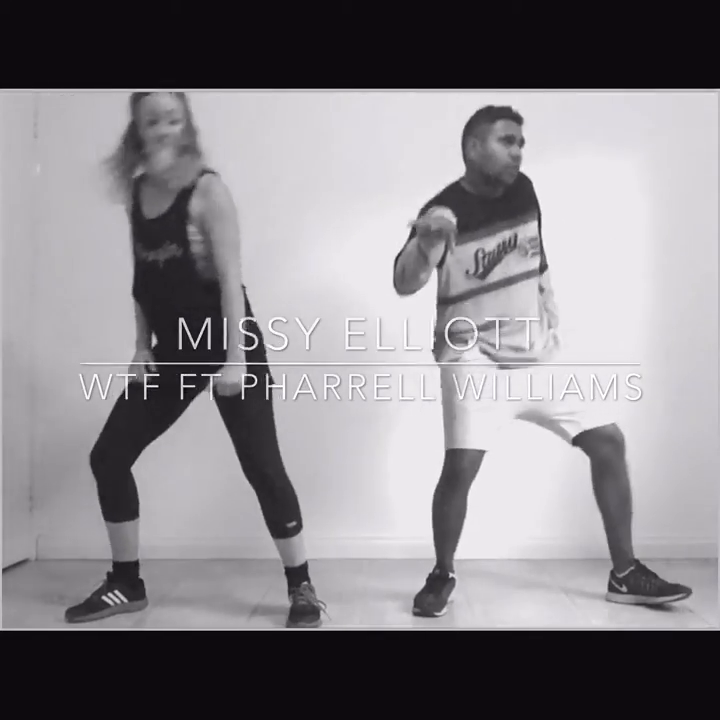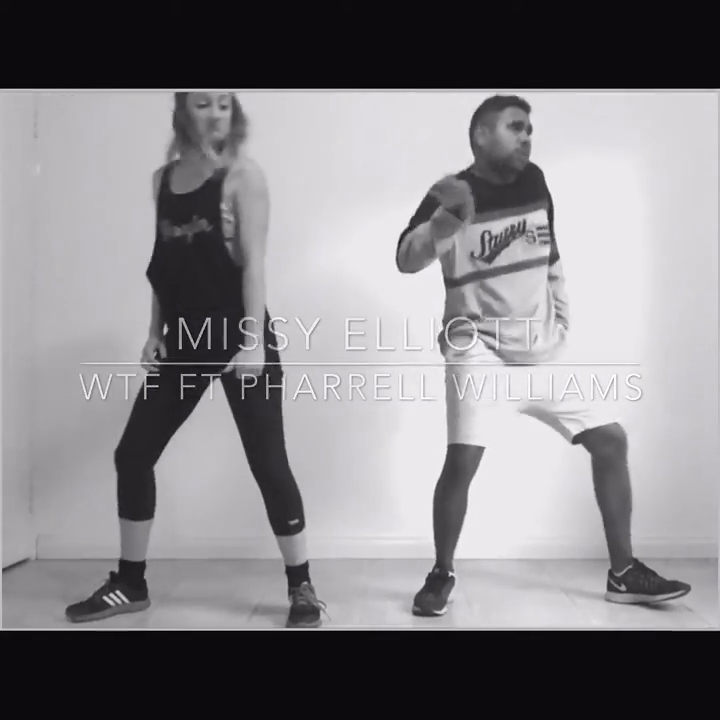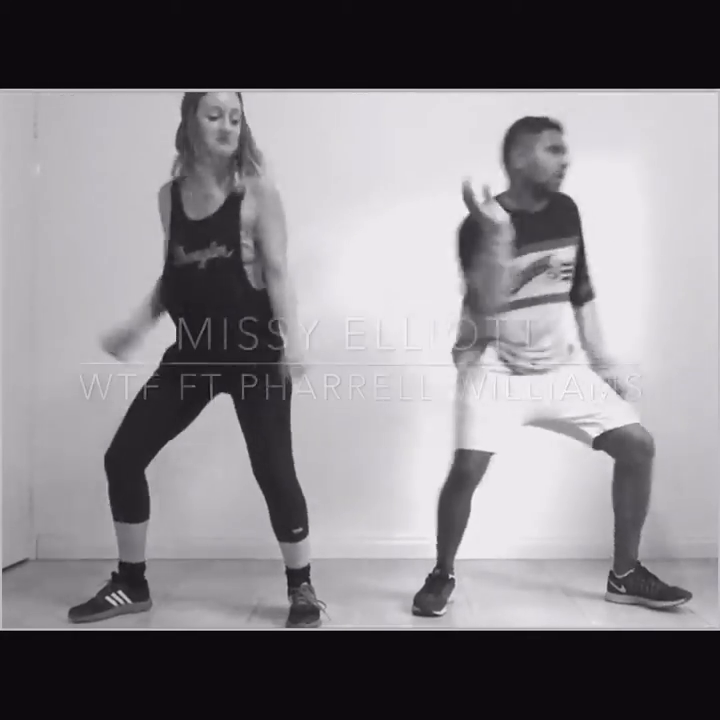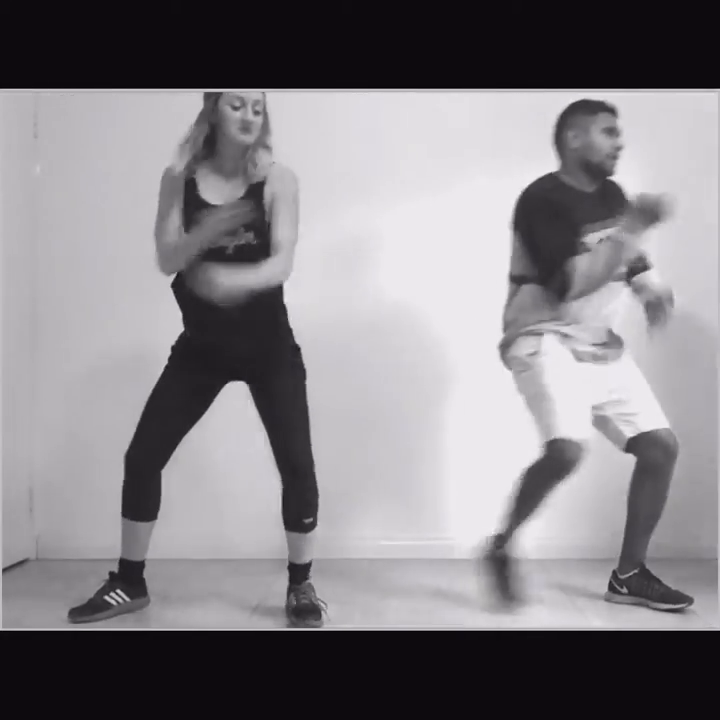
dt=0.2s
person 1, frame 1
left shoulder: (208, 188)
right shoulder: (134, 191)
left elbow: (229, 276)
right elbow: (144, 279)
left wrist: (238, 356)
right wrist: (140, 345)
left hip: (227, 347)
right hip: (172, 350)
left knee: (262, 466)
right knee: (108, 456)
left ankle: (301, 587)
right ankle: (126, 584)
person 1, frame 2
left shoulder: (243, 172)
right shoulder: (163, 179)
left elbow: (253, 259)
right elbow: (163, 263)
left wrist: (254, 341)
right wrist: (154, 332)
left hip: (240, 339)
right hip: (184, 343)
left knee: (268, 462)
right knee: (133, 454)
left ankle: (301, 587)
right ankle: (129, 584)
person 1, frame 3
left shoulder: (258, 191)
right shoulder: (170, 195)
left elbow: (277, 275)
right elbow: (173, 274)
left wrist: (291, 340)
right wrist: (141, 322)
left hip: (255, 353)
right hip: (192, 354)
left knee: (274, 473)
right knee: (122, 457)
left ankle: (301, 588)
right ankle: (131, 584)
person 1, frame 4
left shoulder: (276, 179)
right shoulder: (179, 178)
left elbow: (282, 261)
right elbow: (167, 259)
left wrist: (239, 278)
right wrist: (207, 228)
left hip: (268, 345)
right hip: (202, 345)
left knee: (296, 462)
right knee: (142, 456)
left ankle: (299, 585)
right ankle: (128, 583)
person 2, frame 1
left shoulder: (524, 192)
right shoulder: (446, 210)
right elbow: (404, 284)
left wrist: (551, 326)
right wrist: (428, 241)
left hip: (536, 355)
right hip: (474, 357)
left knee: (609, 442)
right knee: (460, 467)
left ankle: (624, 573)
right ankle: (442, 575)
person 2, frame 2
left shoulder: (534, 183)
right shoulder: (450, 197)
right elbow: (408, 260)
left wrist: (563, 320)
right wrist: (444, 216)
left hip: (544, 351)
right hip: (482, 352)
left knee: (611, 439)
right knee: (462, 461)
left ankle: (623, 572)
right ankle: (442, 573)
person 2, frame 3
left shoulder: (567, 213)
right shoulder: (481, 226)
left elbow: (581, 294)
right elbow: (486, 303)
left wrist: (603, 361)
right wrist: (495, 233)
left hip: (560, 363)
right hip: (496, 361)
left knee: (637, 444)
right knee: (468, 468)
left ankle: (625, 574)
right ankle: (442, 574)
person 2, frame 4
left shoulder: (613, 197)
right shoulder: (541, 199)
left elbow: (640, 272)
right elbow: (577, 277)
left wrist: (656, 292)
right wrist: (632, 231)
left hip: (601, 346)
right hip: (541, 340)
left knee: (661, 446)
right knee: (567, 450)
left ankle: (628, 572)
right ankle: (503, 544)
